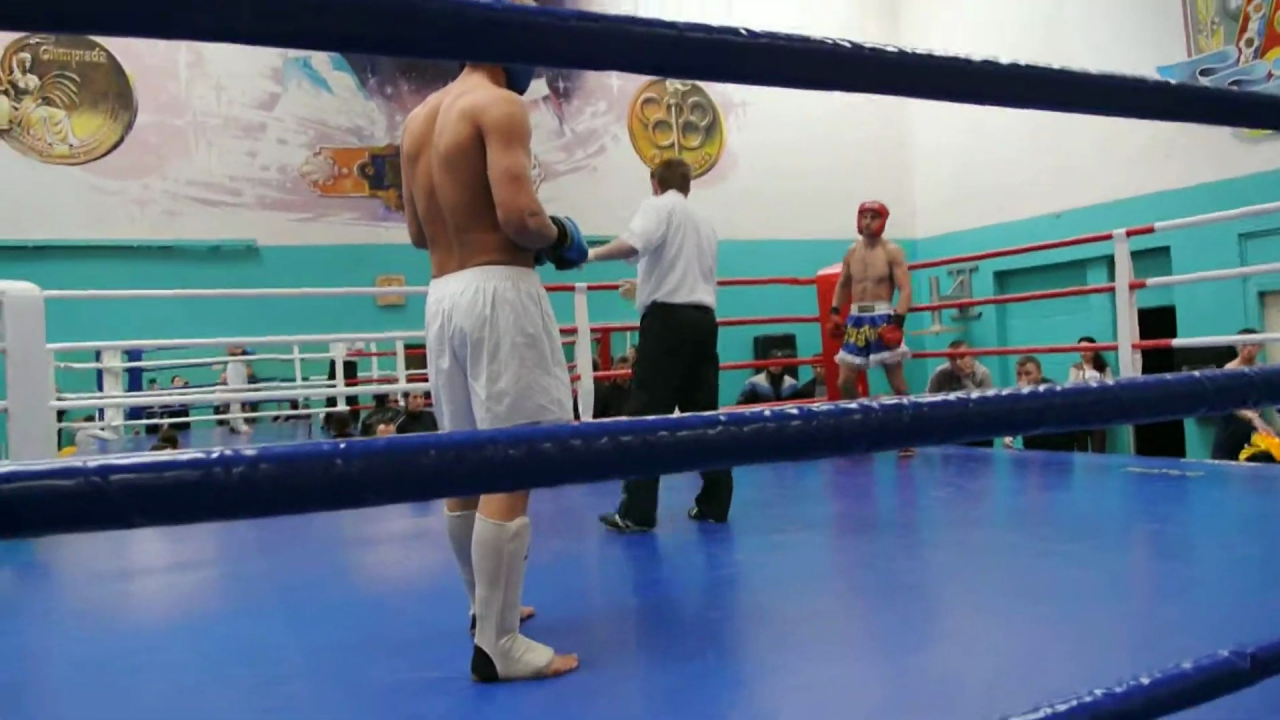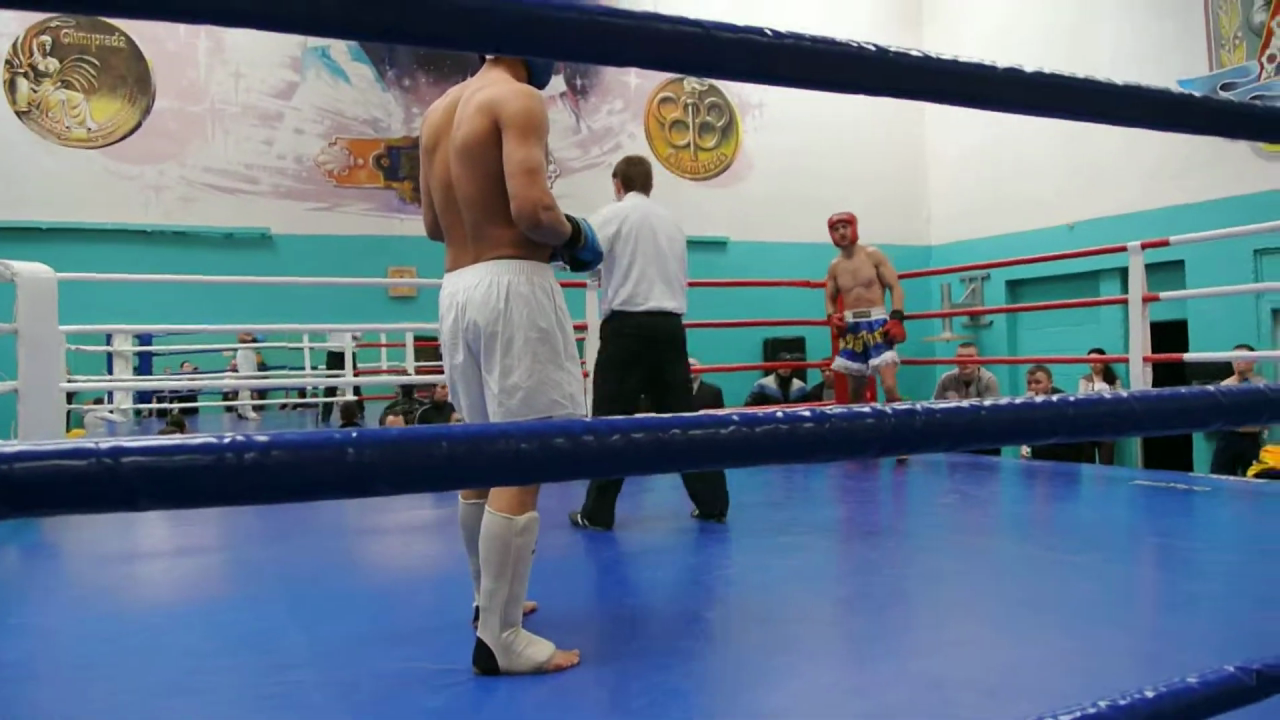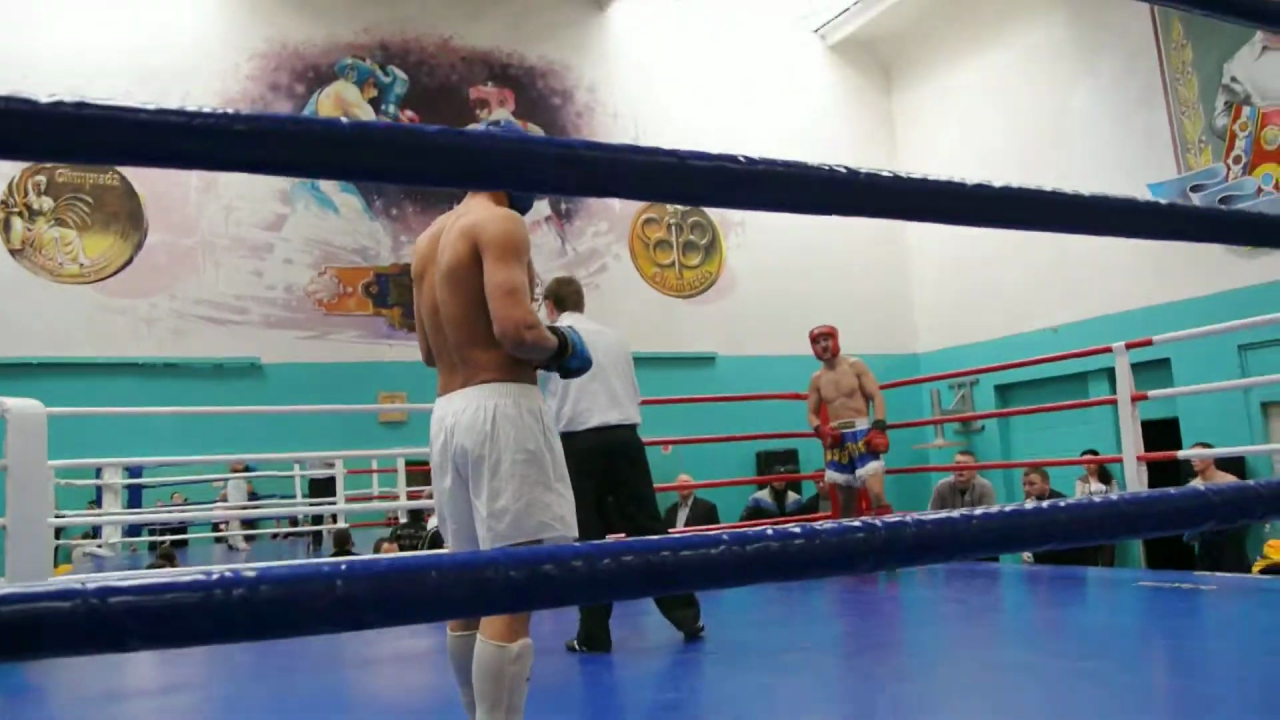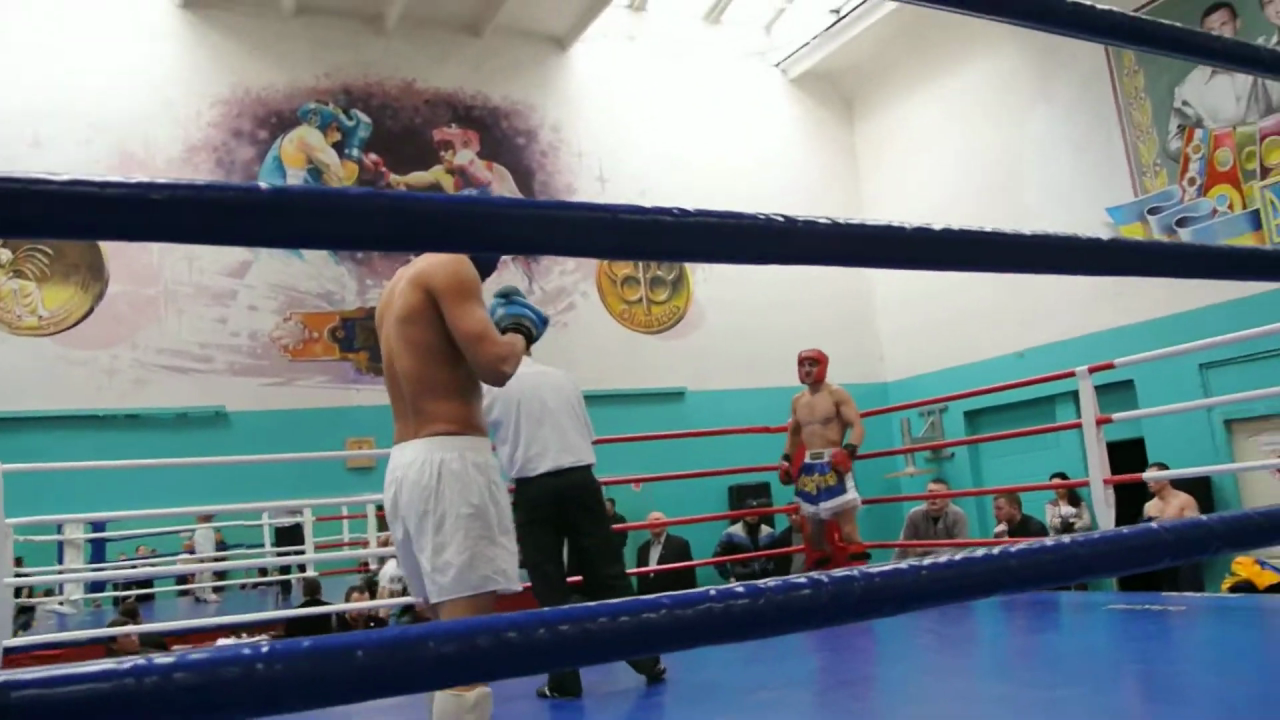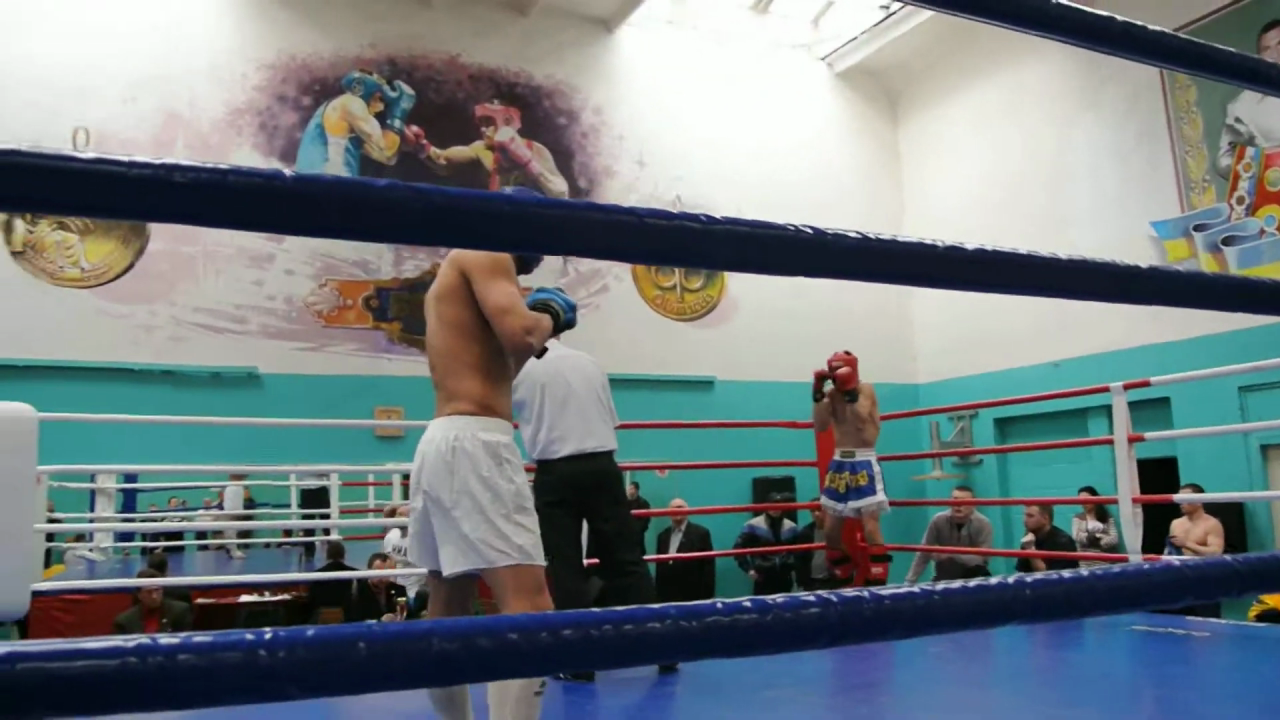
dt=0.4s
person 1, frame 1
left shoulder: (419, 119)
right shoulder: (501, 104)
right elbow: (518, 215)
right wrist: (560, 237)
left hip: (445, 296)
right hip: (499, 292)
left ankle: (486, 607)
right ankle: (497, 644)
person 1, frame 2
left shoulder: (438, 111)
right shoulder: (519, 98)
right elbow: (533, 209)
right wrist: (573, 233)
left hip: (459, 288)
right hip: (513, 286)
left ankle: (491, 600)
right ankle: (499, 639)
person 1, frame 3
left shoulder: (428, 240)
right shoulder: (500, 223)
right elbow: (515, 328)
right wrist: (559, 344)
left hip: (449, 414)
right hip: (503, 409)
person 1, frame 4
left shoulder: (398, 284)
right shoulder: (450, 267)
right elbow: (494, 367)
left wrist: (491, 325)
right wrist: (522, 331)
left hip: (405, 466)
right hip: (452, 461)
person 1, frame 5
left shoulder: (454, 275)
right shoulder: (483, 253)
right elbow: (521, 336)
left wrist: (531, 319)
right wrist: (551, 316)
left hip: (443, 442)
right hip: (474, 442)
left knee: (447, 613)
right knee: (529, 612)
person 2, frame 1
left shoulder: (658, 205)
right shoulder: (704, 222)
left elbow: (634, 244)
left wrist: (595, 253)
right wrist: (644, 286)
left hip: (667, 318)
right hip: (703, 318)
left knee: (647, 411)
right knee: (704, 412)
left ankle: (637, 510)
right ankle: (715, 502)
person 2, frame 2
left shoulder: (614, 214)
right shoulder: (672, 223)
left hip: (627, 325)
right hip: (669, 324)
left knee: (612, 418)
right knee: (683, 415)
left ankle: (597, 512)
right ankle: (712, 501)
person 2, frame 3
right shoulder: (614, 337)
left hip: (580, 444)
right hip: (624, 439)
left knee: (587, 540)
right knee: (648, 529)
left ankle: (593, 634)
right ankle: (687, 616)
person 2, frame 4
left shoulder: (494, 388)
right shoulder: (564, 378)
right elbow: (587, 436)
left hip: (534, 490)
right hip: (580, 480)
left knee: (549, 586)
right knee: (608, 574)
left ankle: (564, 677)
right ankle: (647, 659)
person 2, frame 5
left shoulder: (521, 366)
right shoulder: (590, 363)
right elbow: (611, 421)
left hip: (555, 471)
right hip: (601, 463)
left knee: (564, 566)
right knee: (625, 559)
person 3, frame 1
left shoulder: (892, 251)
right shoulder: (851, 252)
left elbow: (905, 288)
right elbow: (842, 285)
left wrist: (897, 323)
right wrist: (835, 314)
left hip: (882, 319)
right hip: (855, 320)
left knee: (899, 385)
right knee: (844, 383)
person 3, frame 2
left shoulder: (873, 255)
right shoulder: (834, 268)
left elbow: (895, 287)
right elbow: (830, 300)
left wrist: (897, 319)
right wrist: (832, 317)
left hip: (877, 325)
right hip: (851, 329)
left knee: (889, 385)
right knee: (856, 390)
person 3, frame 3
left shoulder: (855, 366)
right shoulder: (817, 379)
left elbow: (877, 397)
right elbow: (812, 413)
left wrist: (879, 429)
right wrist: (821, 430)
left hip: (861, 435)
right hip: (837, 440)
left knee: (876, 493)
right knee: (846, 503)
person 3, frame 4
left shoulder: (836, 393)
right shoulder: (798, 401)
left elbow: (858, 426)
right elbow: (793, 433)
left wrist: (848, 452)
right wrist: (786, 460)
left hip: (833, 466)
right hip: (809, 467)
left knee: (848, 532)
right knee: (813, 534)
person 3, frame 5
left shoulder: (865, 389)
right shoulder: (832, 393)
left elbow: (861, 419)
right elbow: (820, 426)
left wrist: (849, 389)
right wrist: (818, 391)
left hip: (864, 464)
right hip: (838, 464)
left knee: (871, 531)
right knee: (831, 532)
right ankle: (844, 585)
